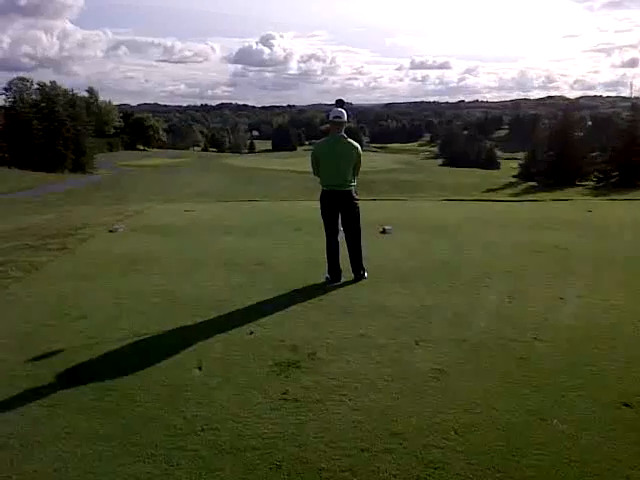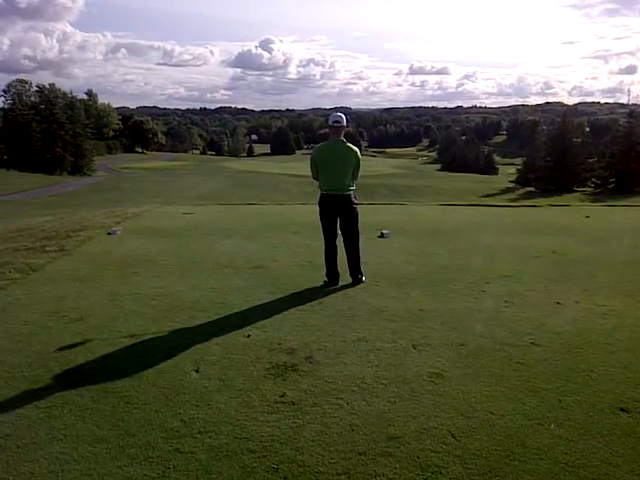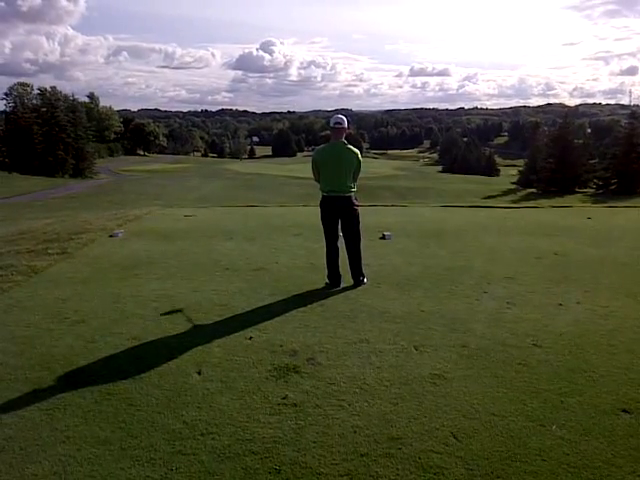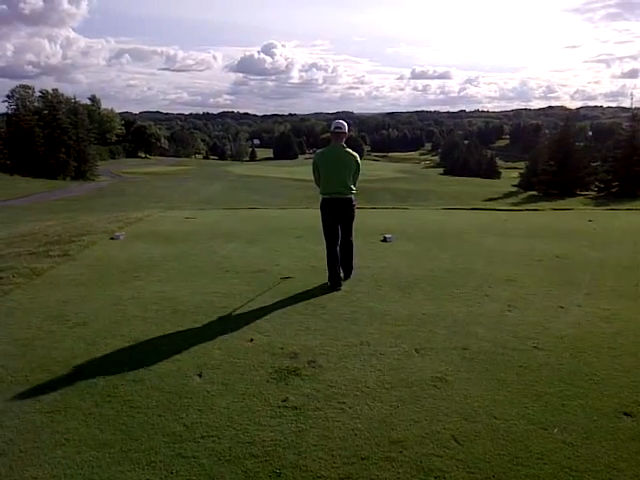
dt=0.7s
person 1, frame 1
left shoulder: (319, 147)
right shoulder: (354, 147)
left elbow: (316, 172)
right elbow: (356, 173)
left hip: (328, 195)
right hip: (348, 194)
left knee: (331, 236)
right knee: (353, 235)
left ankle: (334, 274)
right ankle: (358, 272)
person 1, frame 2
left shoulder: (318, 151)
right shoulder: (354, 151)
left elbow: (315, 176)
right elbow: (355, 177)
left hip: (327, 199)
right hip: (347, 198)
left knee: (330, 240)
right knee: (351, 239)
left ankle: (332, 278)
right ankle: (356, 276)
person 1, frame 3
left shoulder: (319, 152)
right shoulder: (354, 153)
left elbow: (317, 178)
right elbow: (355, 178)
left hip: (328, 201)
right hip: (348, 200)
left knee: (331, 242)
right knee: (353, 241)
left ankle: (334, 279)
right ankle: (358, 277)
person 1, frame 4
left shoulder: (319, 156)
right shoulder: (354, 157)
left elbow: (317, 181)
right elbow: (354, 181)
left hip: (328, 202)
right hip: (347, 201)
left knee: (332, 242)
right knee: (347, 238)
left ankle: (335, 280)
right ankle: (347, 271)
